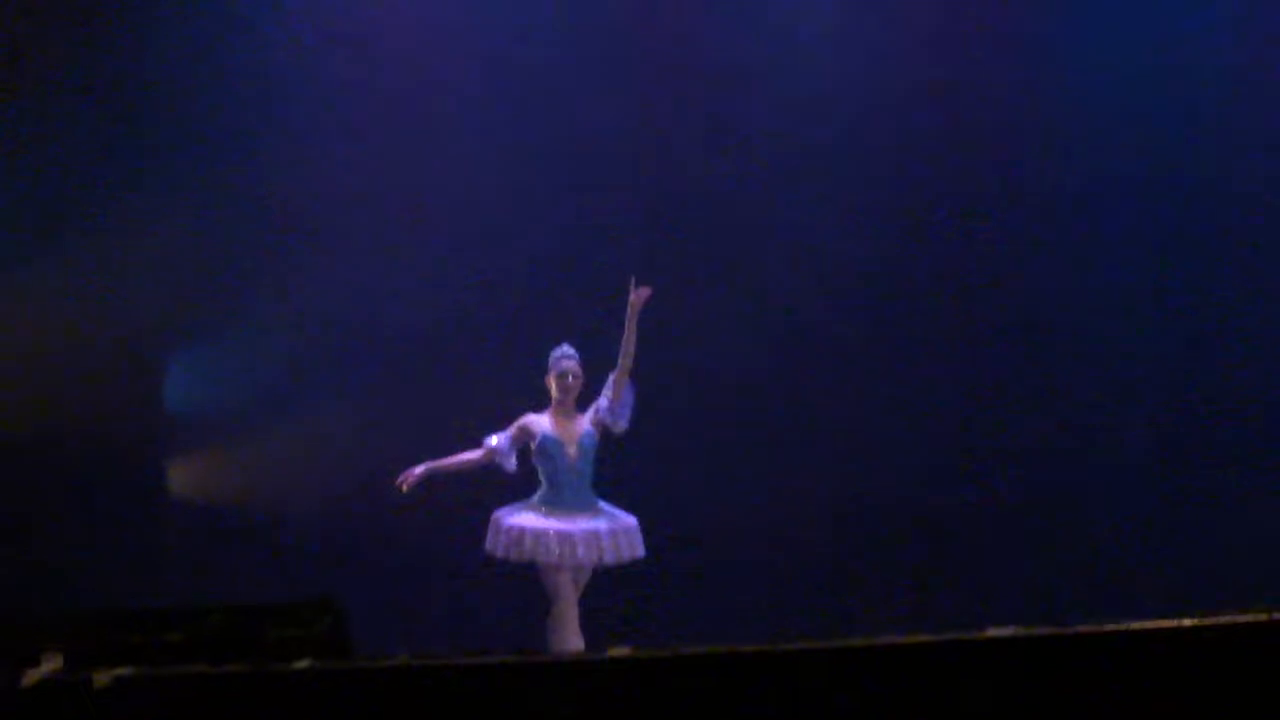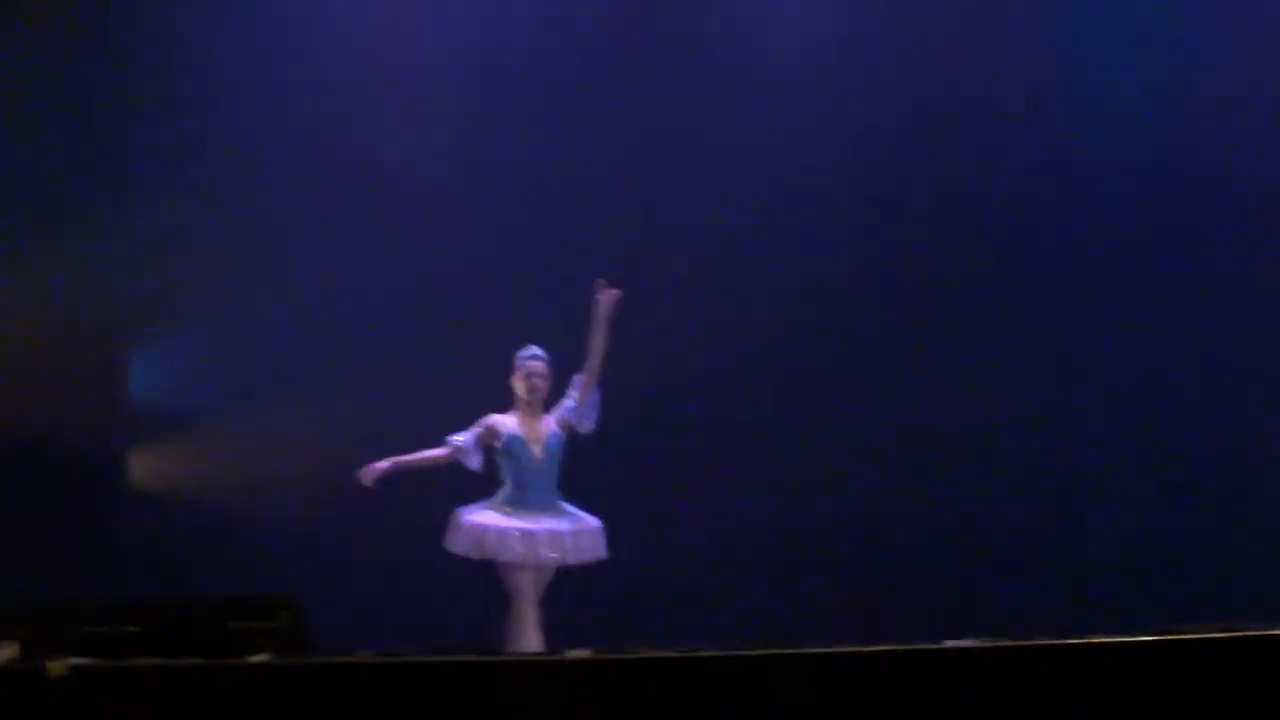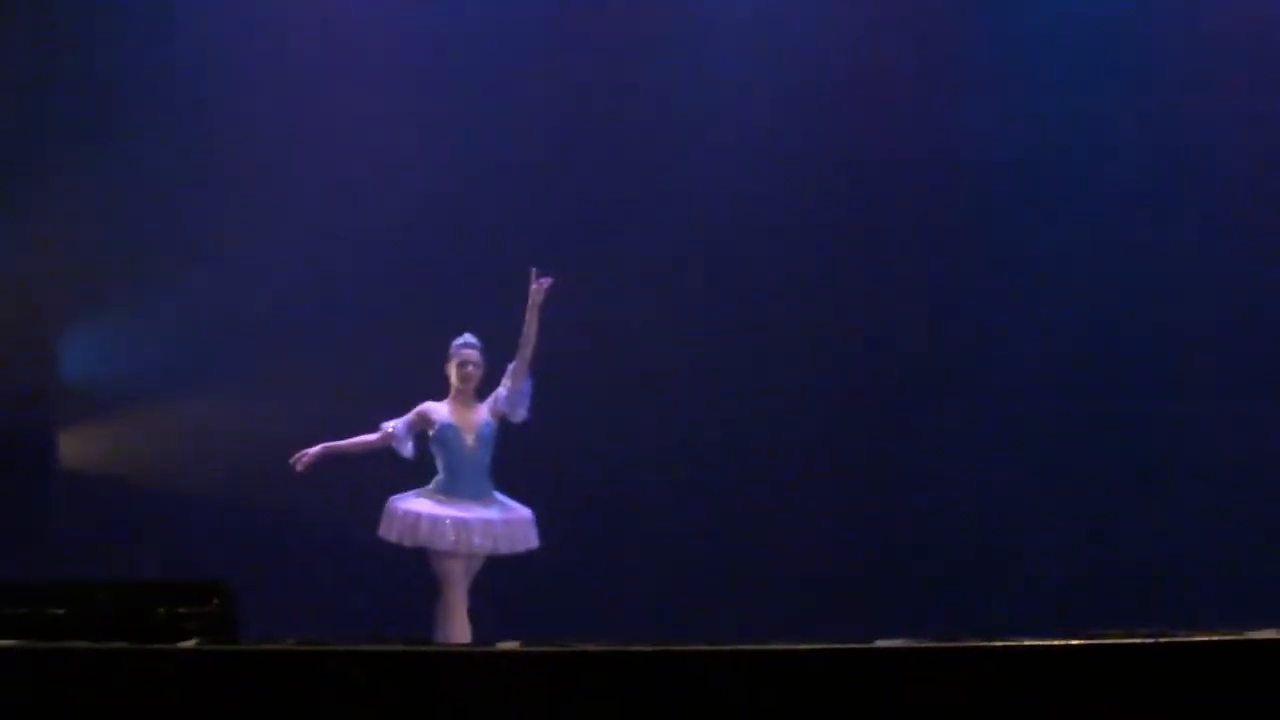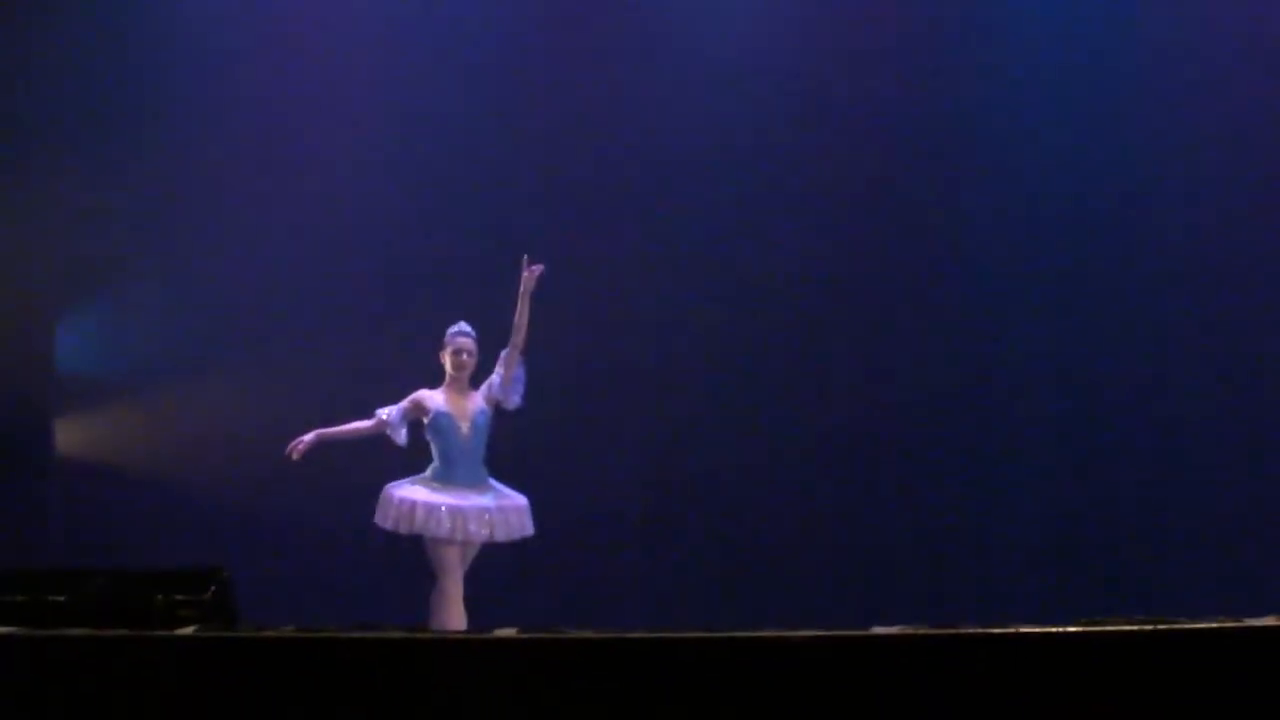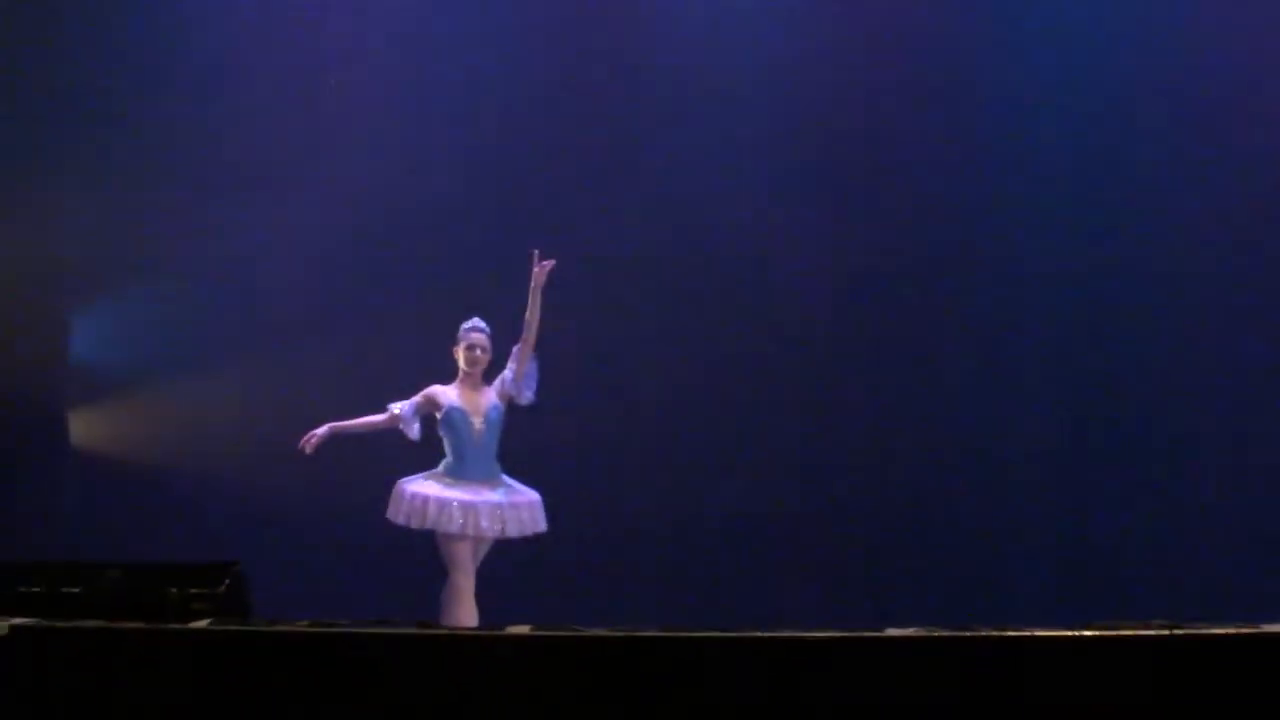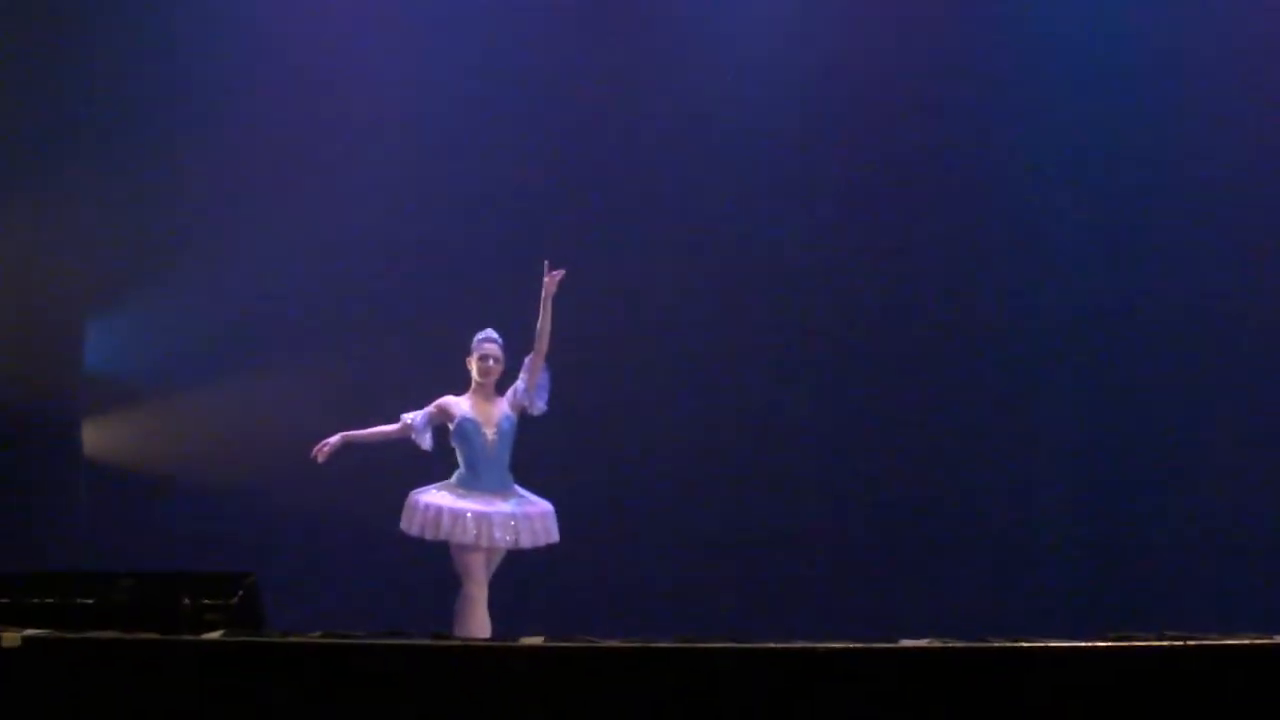
dt=0.2s
person 1, frame 1
left shoulder: (593, 420)
right shoulder: (531, 424)
left elbow: (623, 371)
right elbow: (482, 455)
left wrist: (632, 315)
right wrist: (428, 467)
left hip: (587, 521)
right hip: (548, 521)
left knee: (567, 605)
right knee: (564, 606)
person 1, frame 2
left shoulder: (560, 420)
right shoulder: (496, 424)
left elbow: (591, 372)
right elbow: (446, 453)
left wrist: (602, 317)
right wrist: (391, 463)
left hip: (550, 522)
right hip: (511, 520)
left knee: (528, 605)
right knee: (524, 605)
person 1, frame 3
left shoulder: (492, 409)
right shoulder: (430, 412)
left elbow: (523, 360)
right elbow: (378, 438)
left wrist: (534, 305)
right wrist: (324, 448)
left hip: (482, 510)
right hip: (443, 508)
left knee: (457, 593)
right knee: (454, 594)
person 1, frame 4
left shoulder: (486, 397)
right shoulder: (425, 400)
left elbow: (515, 348)
right elbow: (373, 425)
left wrist: (525, 293)
right wrist: (318, 435)
left hip: (477, 498)
right hip: (438, 495)
left knee: (451, 581)
right knee: (450, 582)
person 1, frame 5
left shoulder: (500, 392)
right shoulder: (438, 395)
left elbow: (527, 342)
right elbow: (386, 419)
left wrist: (536, 288)
right wrist: (331, 428)
left hip: (490, 493)
right hip: (451, 491)
left knee: (462, 576)
right knee: (462, 578)
person 1, frame 6
left shoulder: (512, 403)
right shoulder: (451, 406)
left elbow: (539, 353)
right elbow: (398, 429)
left wrist: (546, 298)
right wrist: (344, 437)
left hip: (503, 504)
right hip: (464, 501)
left knee: (475, 588)
right knee: (475, 588)
